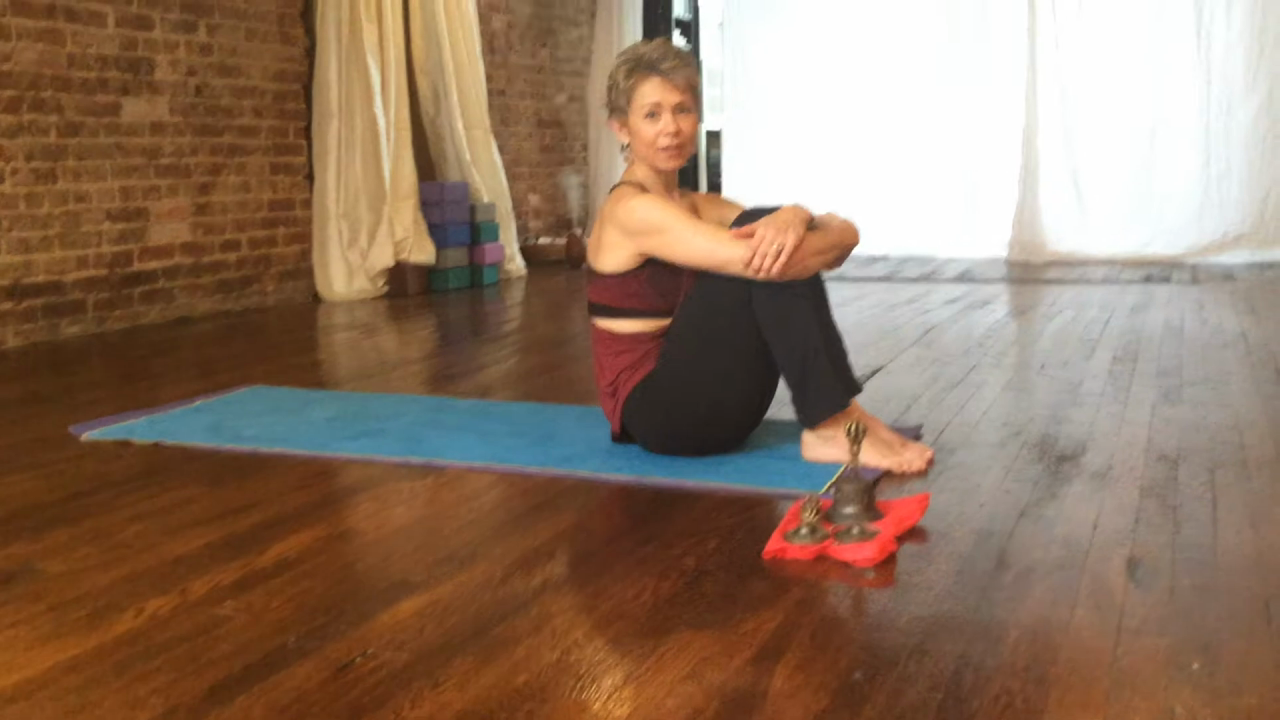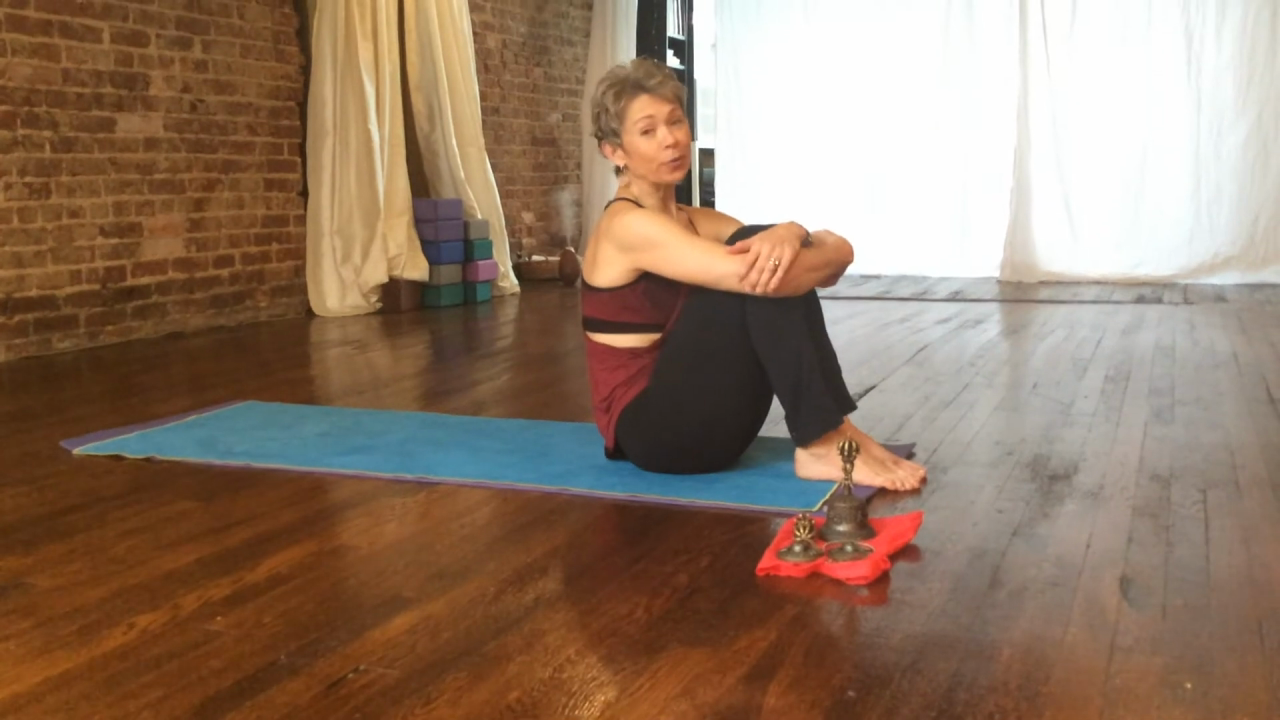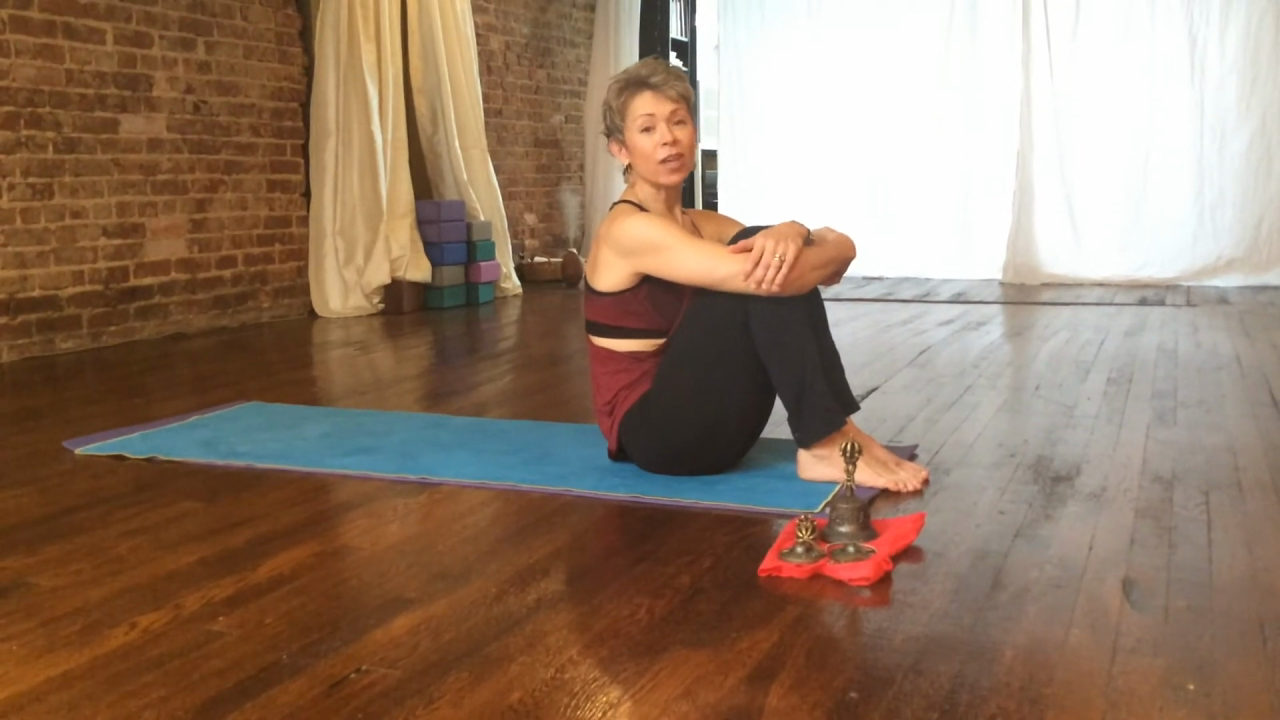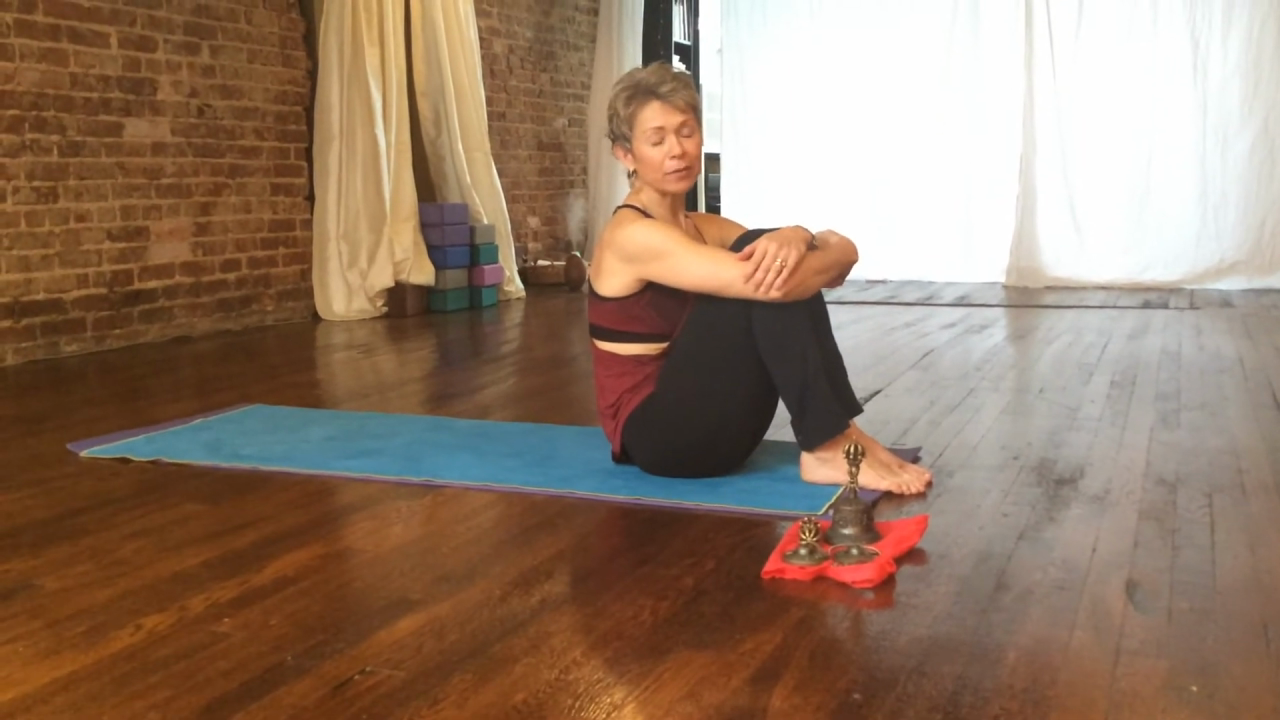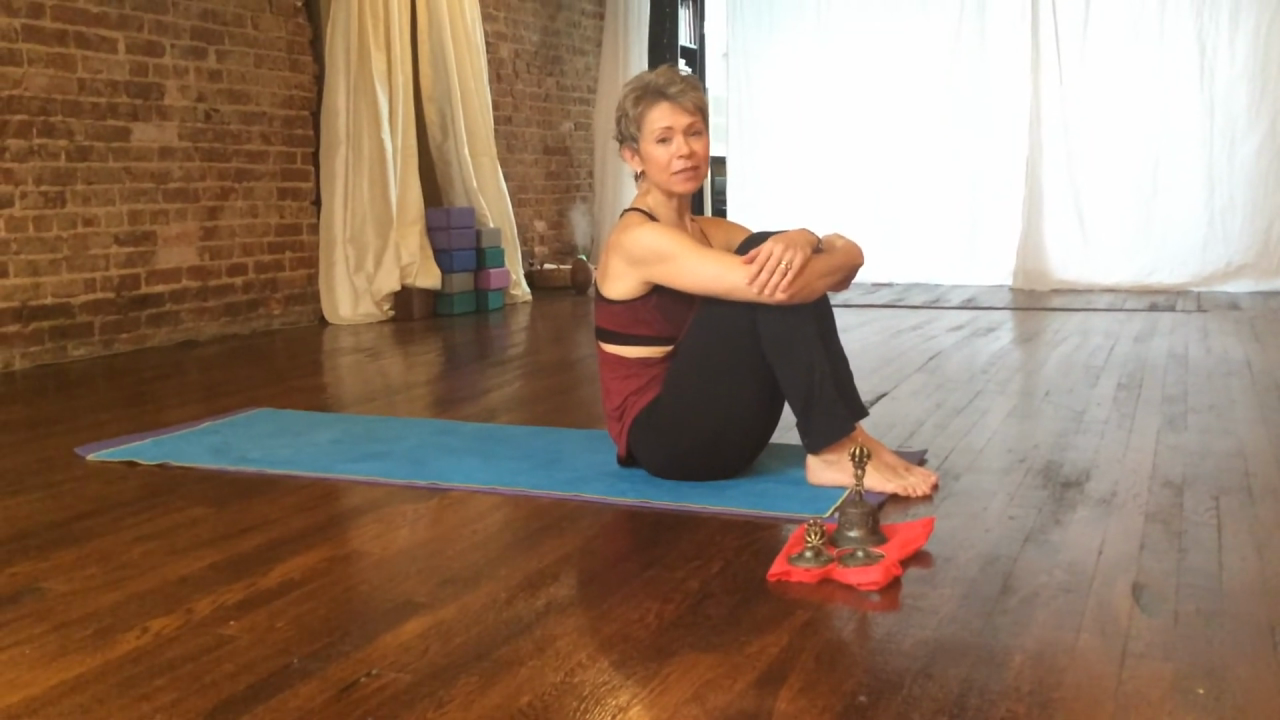
dt=1s
person 1, frame 1
left shoulder: (697, 208)
right shoulder: (633, 210)
left elbow: (823, 254)
right elbow: (764, 262)
left wrist: (795, 218)
right wrist: (844, 233)
left hip: (707, 404)
right hip: (658, 412)
left knee: (785, 255)
right knee: (769, 263)
left ankle: (840, 415)
right ankle: (829, 427)
person 1, frame 2
left shoulder: (696, 221)
right shoulder: (629, 226)
left elbow: (820, 271)
right elbow: (752, 277)
left wrist: (792, 233)
right wrist: (837, 249)
left hip: (702, 422)
right hip: (650, 427)
left knee: (778, 267)
right knee: (763, 278)
left ankle: (832, 433)
right ankle: (823, 445)
person 1, frame 3
left shoulder: (699, 224)
right shoulder: (630, 229)
left elbow: (823, 271)
right elbow: (765, 278)
left wrist: (794, 233)
right wrist: (838, 245)
left hip: (704, 424)
right hip: (655, 431)
left knee: (779, 259)
right knee: (768, 276)
left ankle: (834, 435)
right ankle: (825, 446)
person 1, frame 4
left shoulder: (703, 228)
right shoulder: (633, 235)
left elbow: (824, 272)
right elbow: (770, 285)
left wrist: (798, 238)
right wrist: (842, 249)
left hip: (707, 425)
right hip: (658, 434)
left knee: (782, 265)
right knee: (771, 281)
left ankle: (838, 435)
right ankle: (828, 449)
person 1, frame 5
left shoulder: (709, 232)
right shoulder: (639, 239)
left elbow: (832, 276)
right elbow: (773, 287)
left wrist: (804, 241)
right wrist: (847, 252)
left hip: (712, 429)
right hip: (663, 437)
left knee: (793, 277)
right knee: (776, 283)
left ankle: (844, 440)
right ankle: (835, 451)
